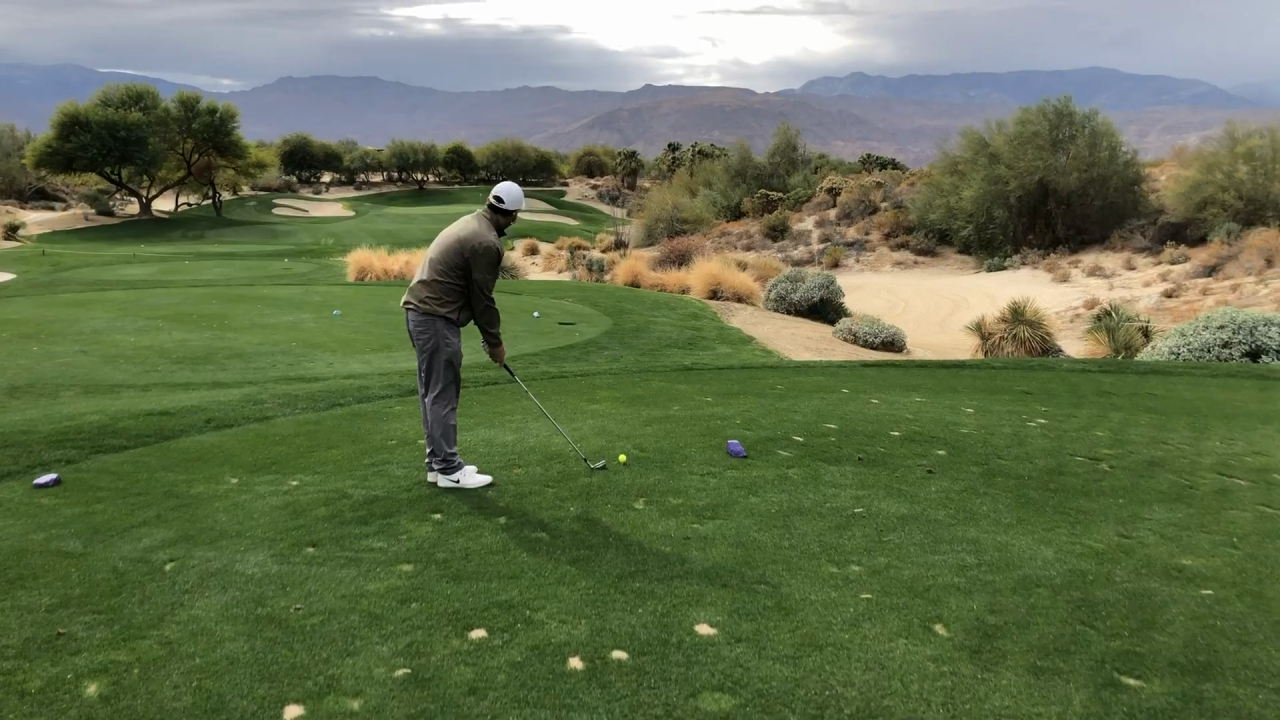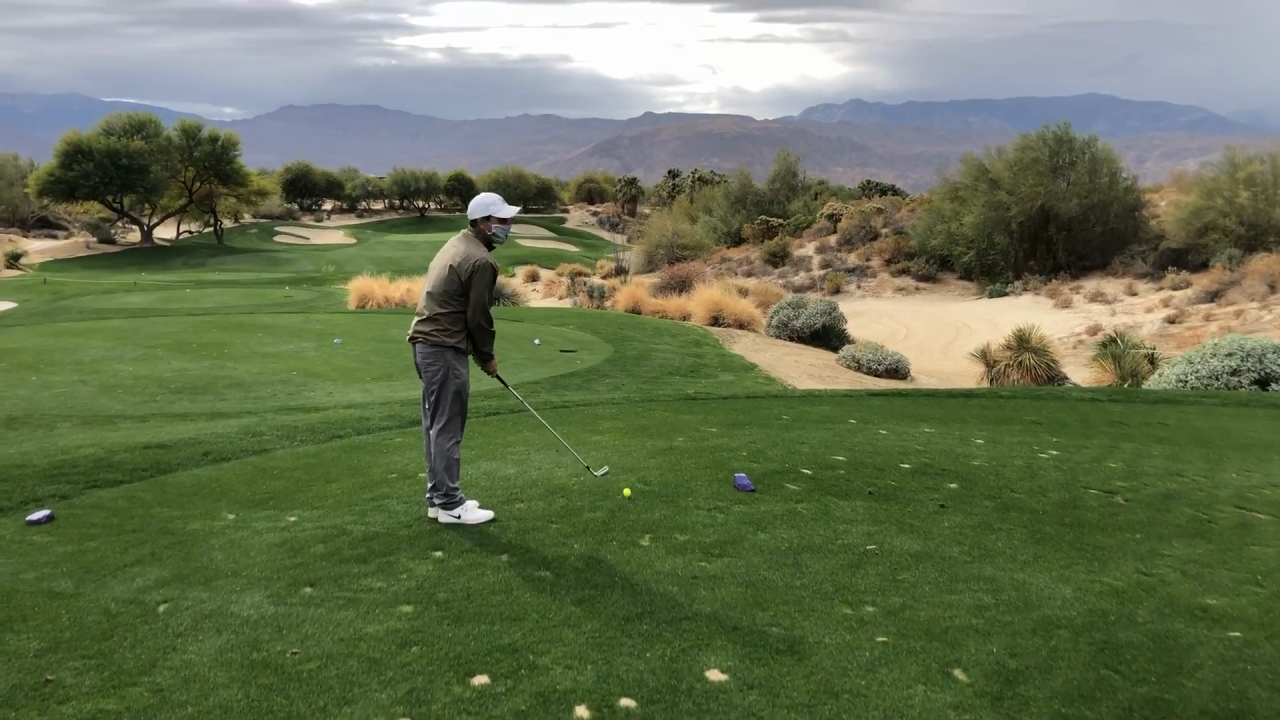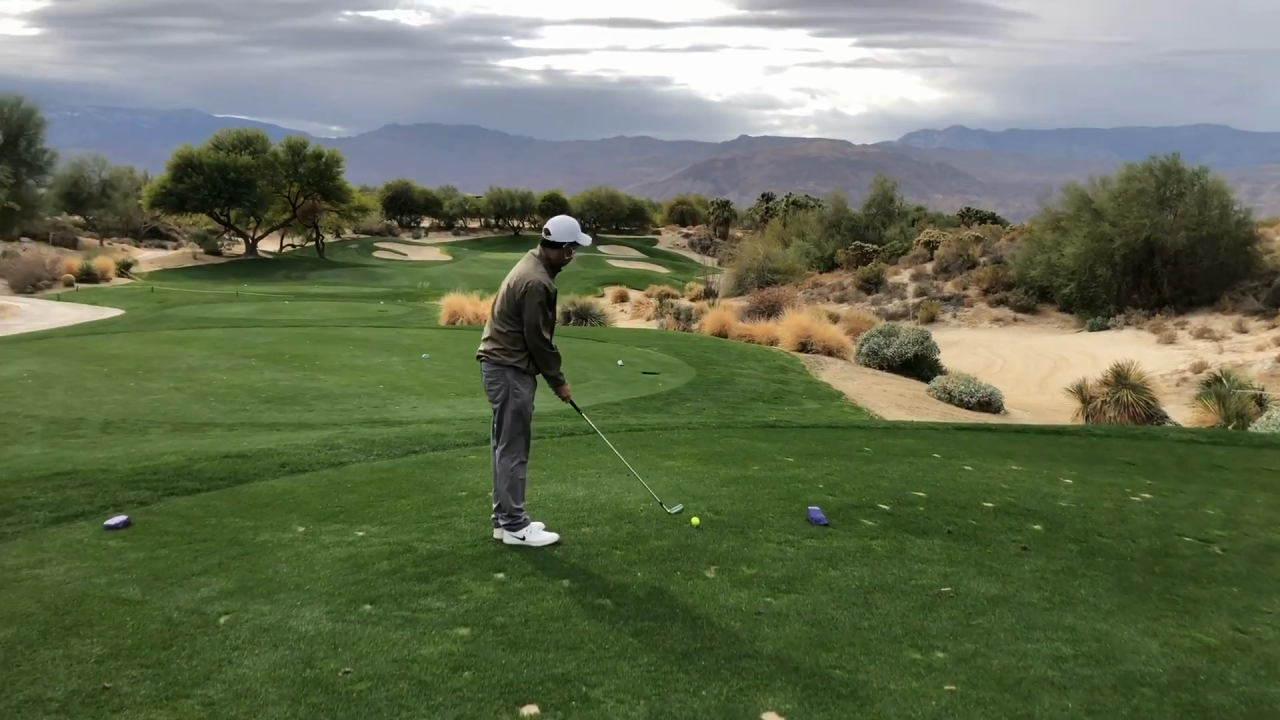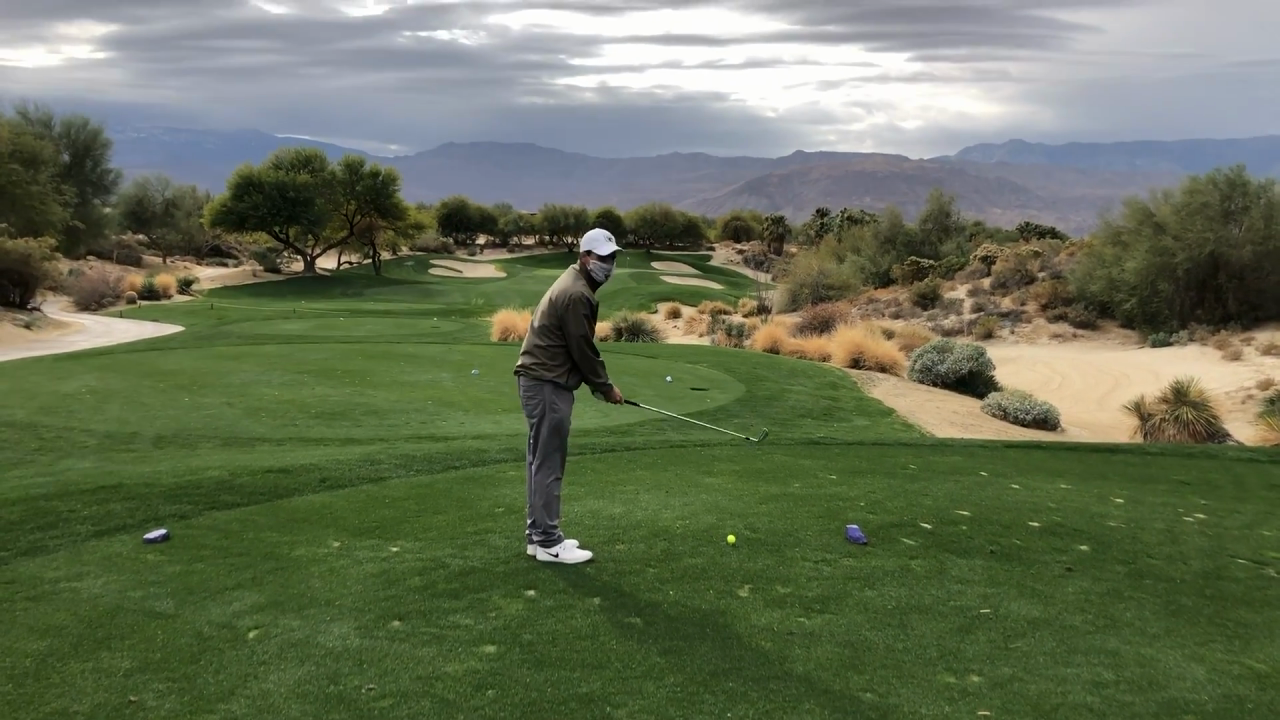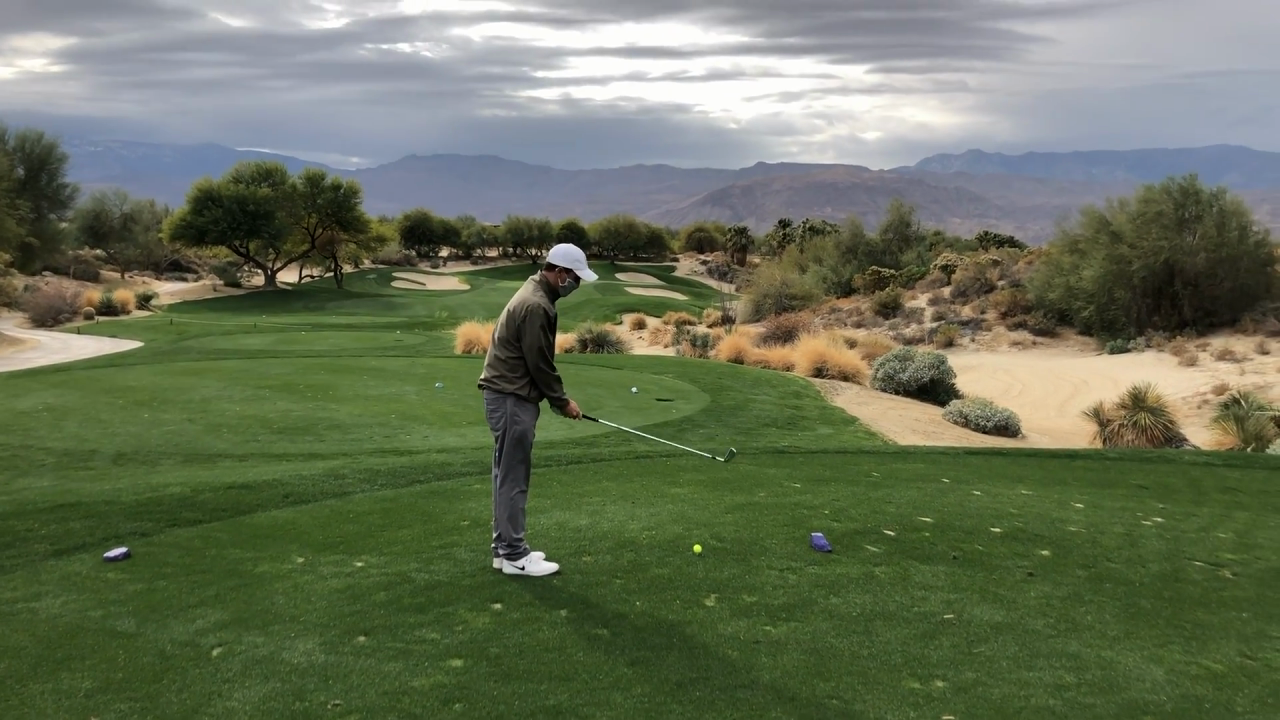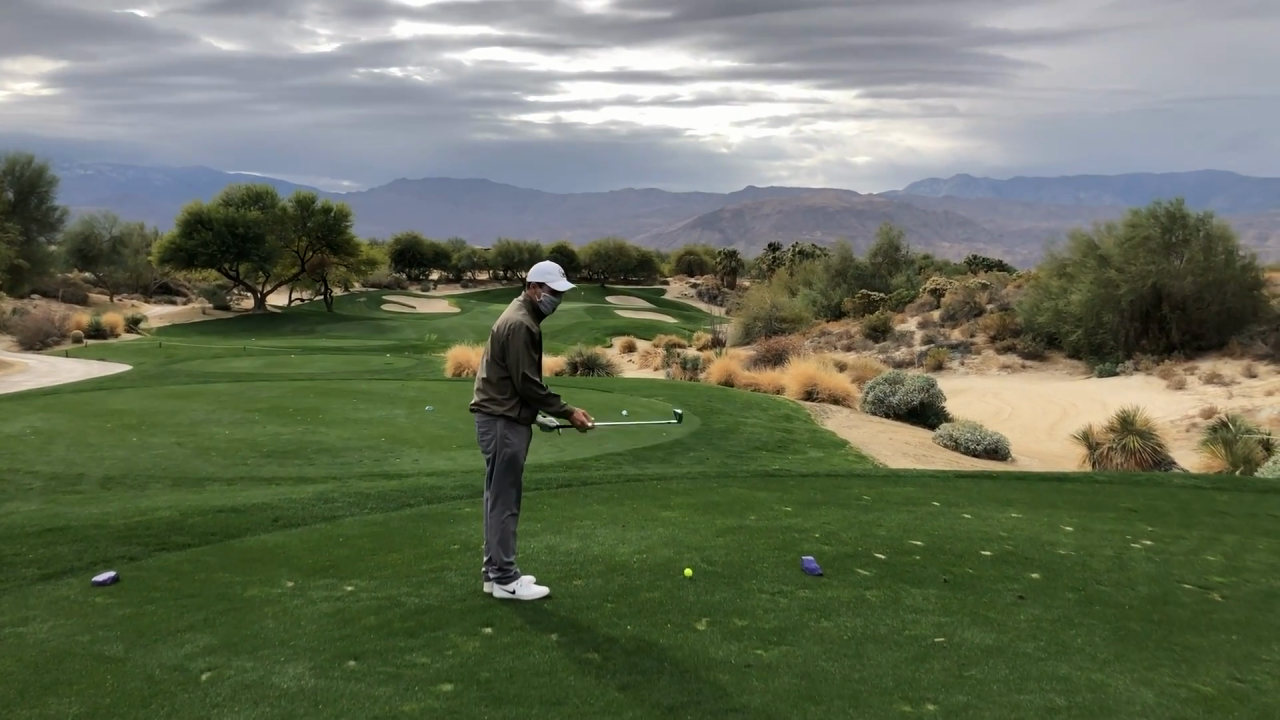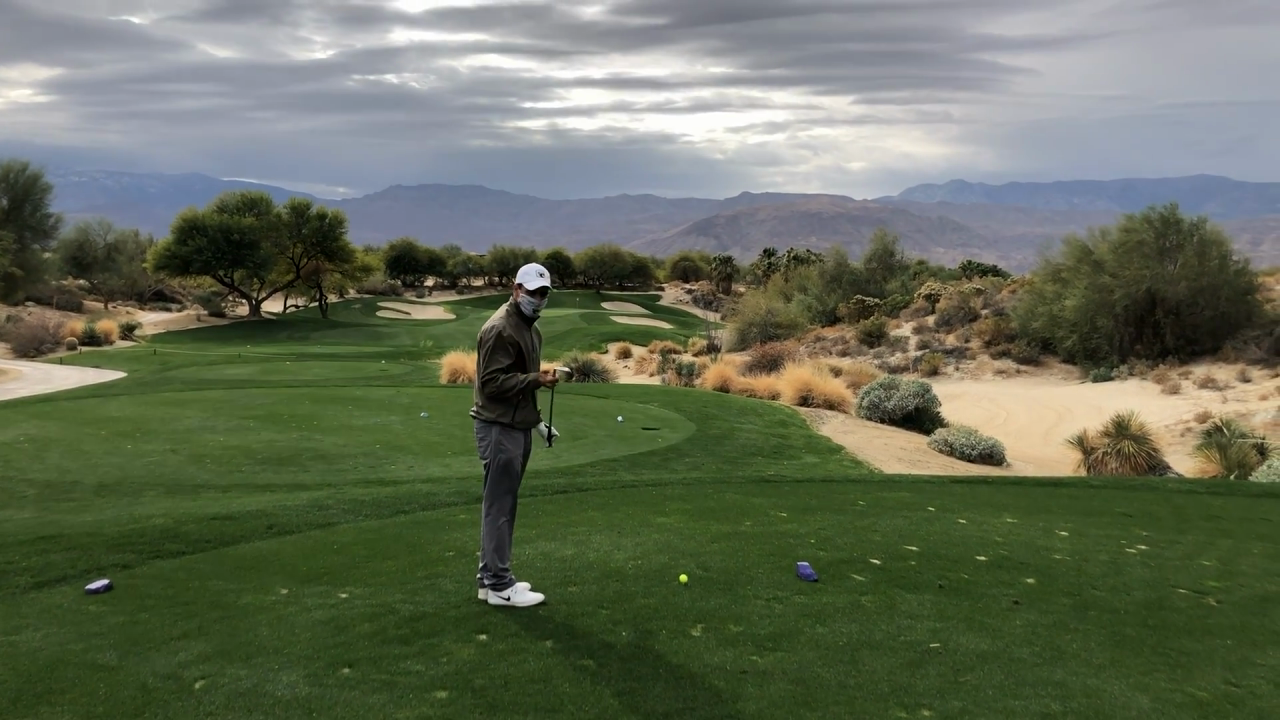
dt=0.7s
person 1, frame 1
left shoulder: (471, 223)
right shoulder: (487, 242)
right elbow: (482, 298)
left wrist: (489, 336)
right wrist: (495, 342)
left hip: (421, 311)
right hip: (436, 318)
left knee: (433, 392)
right knee: (443, 395)
left ankle: (439, 461)
right ankle: (448, 469)
person 1, frame 2
left shoulder: (457, 244)
right shoulder: (480, 261)
right elbow: (478, 316)
left wrist: (480, 354)
right wrist: (487, 357)
left hip: (428, 342)
right hip: (444, 349)
left knee: (437, 424)
right knee: (448, 427)
left ankle: (439, 496)
right ankle: (448, 505)
person 1, frame 3
left shoulder: (532, 267)
right shoulder: (536, 281)
right elbow: (537, 339)
left wrist: (551, 375)
right wrist: (557, 380)
left hip: (504, 366)
right hip: (510, 370)
left knee: (506, 445)
right knee: (513, 448)
left ankle: (504, 517)
right ankle: (514, 526)
person 1, frame 4
left shoulder: (574, 284)
right shoulder: (579, 294)
right elbow: (583, 350)
left wrist: (597, 383)
right wrist: (606, 386)
left hip: (542, 381)
right hip: (548, 385)
left knee: (541, 461)
right knee: (549, 464)
left ankle: (539, 534)
right ankle: (548, 543)
person 1, frame 5
left shoulder: (535, 293)
right shoulder: (536, 305)
right elbow: (539, 363)
left wrist: (556, 398)
right wrist: (561, 401)
left hip: (509, 394)
right hip: (511, 398)
left knee: (508, 474)
right knee: (514, 476)
left ankle: (505, 546)
right ankle: (514, 555)
person 1, frame 6
left shoulder: (522, 318)
right shoulder: (520, 324)
right elbow: (529, 383)
left wrist: (538, 415)
right wrist: (568, 412)
left hip: (506, 418)
right hip: (502, 421)
left knee: (500, 497)
right knee: (505, 499)
left ankle: (496, 569)
right ankle: (504, 579)
person 1, frame 7
left shoulder: (530, 327)
right shoulder: (499, 329)
right elbow: (493, 383)
left wrist: (537, 419)
right wrist: (536, 379)
left hip: (517, 425)
right hip: (499, 427)
left knee: (501, 503)
right knee: (500, 504)
left ankle: (491, 577)
right ankle: (498, 585)
